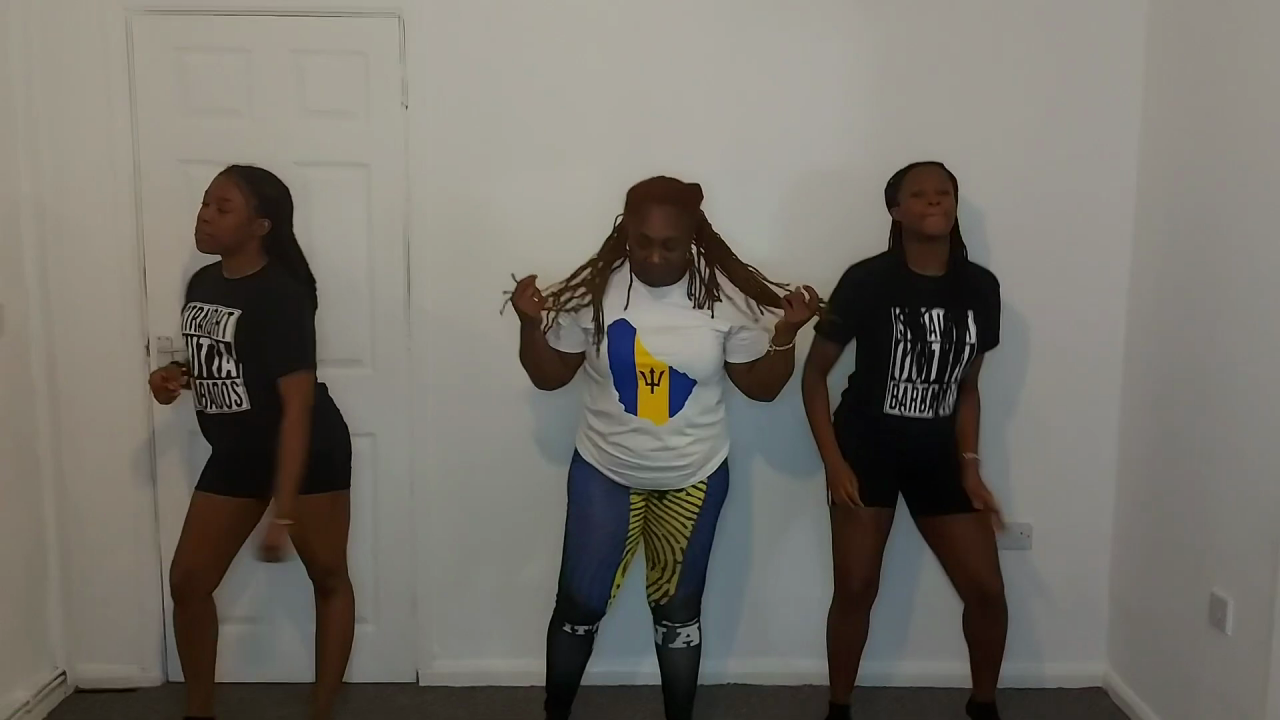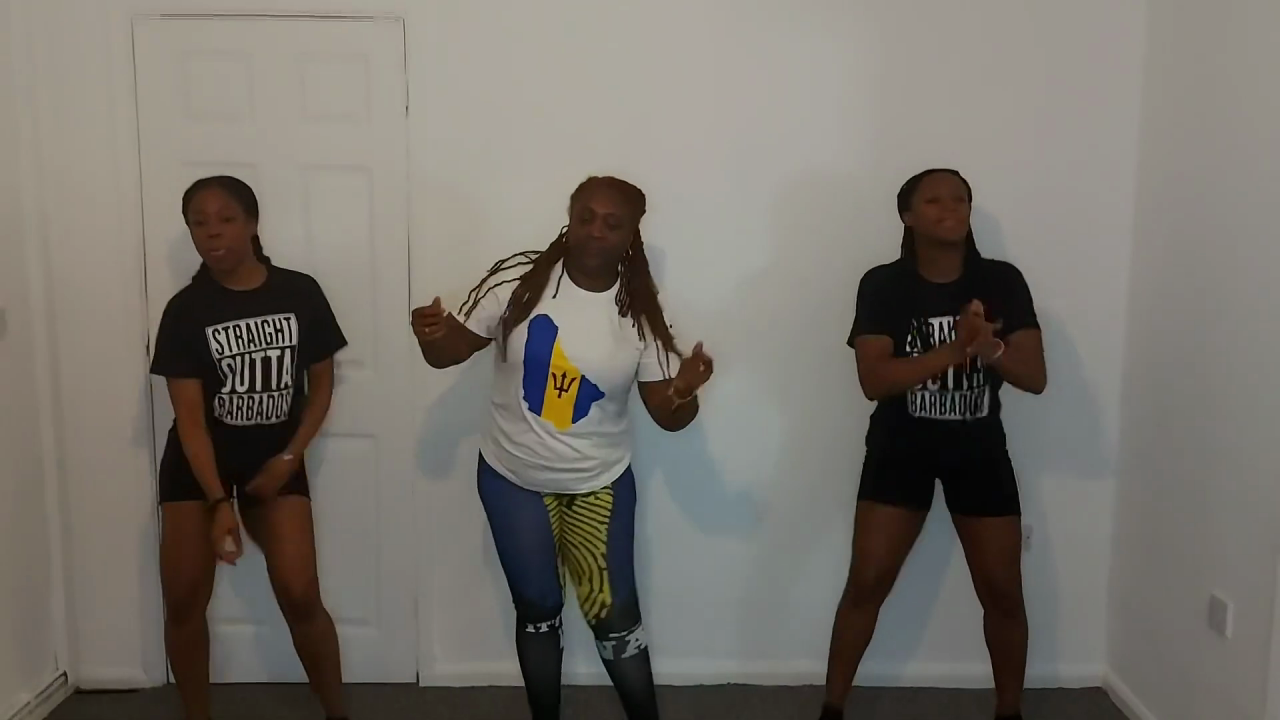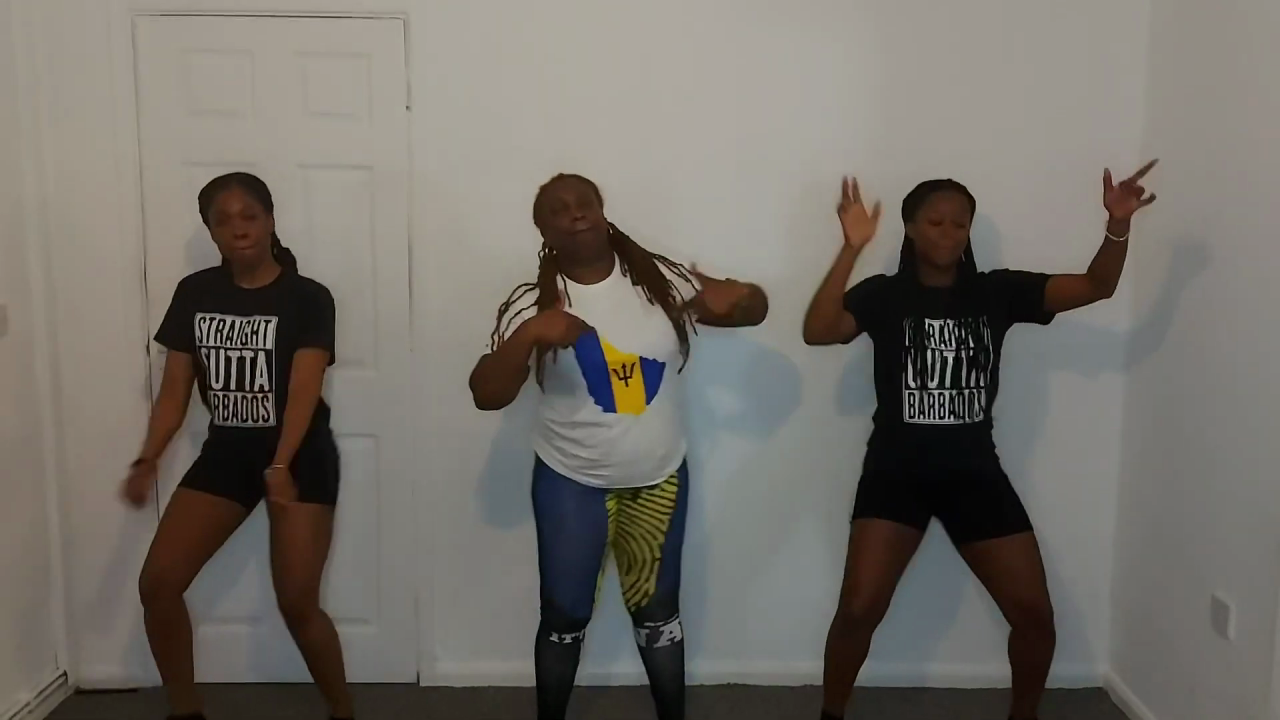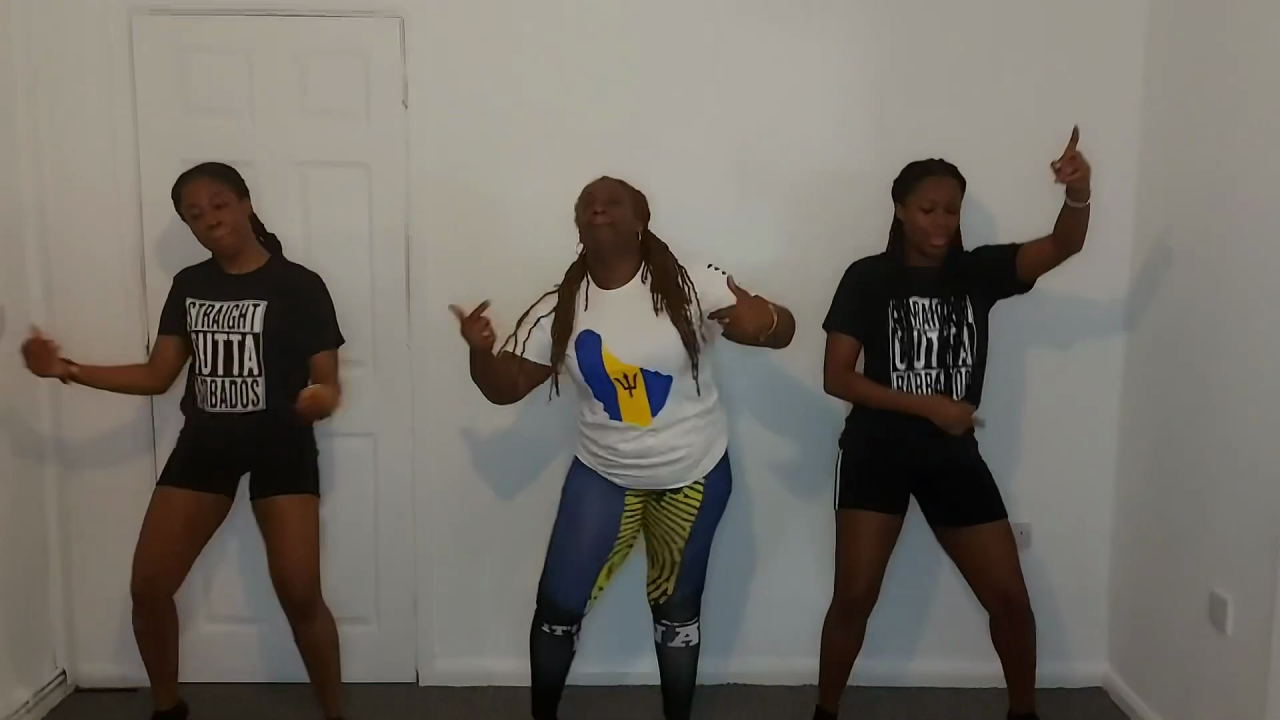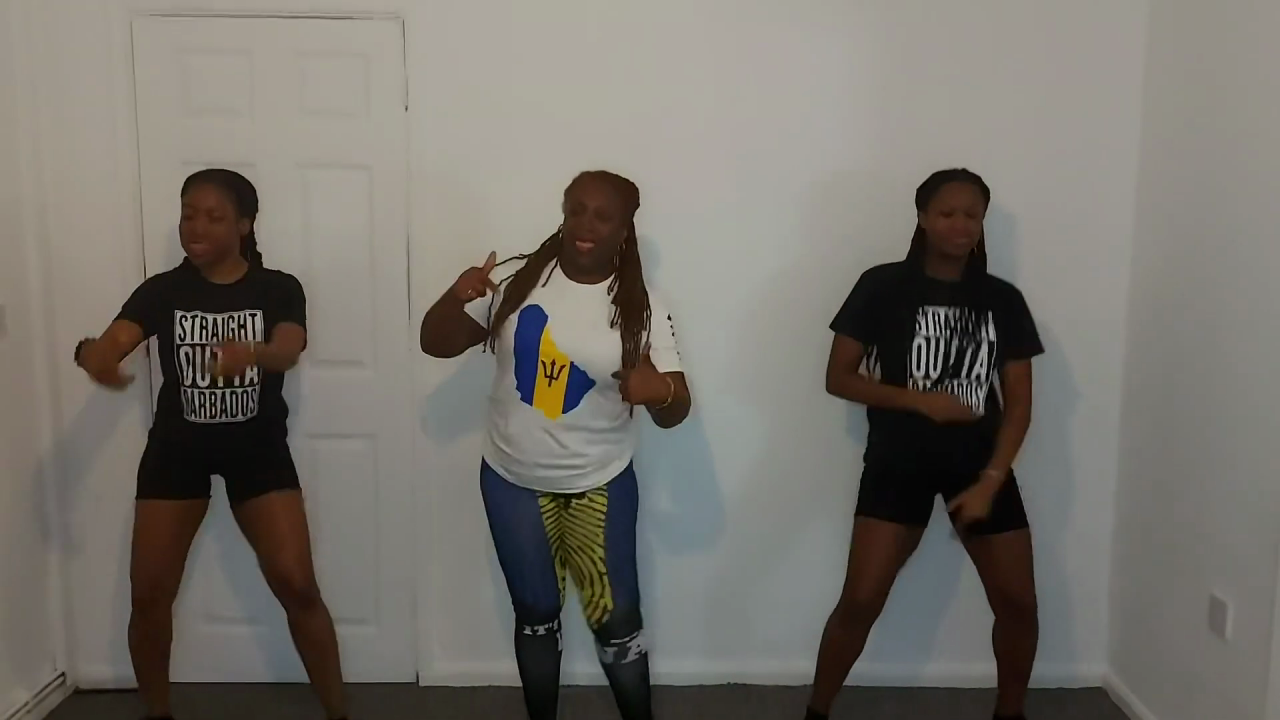
dt=0.7s
person 1, frame 1
left shoulder: (980, 286)
right shoulder: (866, 281)
left elbow: (966, 385)
right elbow: (815, 371)
left wrist: (970, 469)
right wrist: (834, 461)
left hip: (938, 455)
right hip: (866, 450)
left knee: (987, 592)
right knee: (856, 592)
person 1, frame 2
left shoulder: (1001, 281)
right shoulder: (883, 285)
left elbow: (1035, 377)
right elbow: (874, 382)
left wrist: (989, 348)
right wrist: (949, 352)
left hip: (978, 451)
right hip: (900, 448)
left knee: (1003, 593)
right knee: (866, 587)
person 1, frame 3
left shoulder: (998, 291)
right shoulder: (884, 294)
left elbow: (1097, 286)
right elbow: (818, 331)
left wrist: (1118, 225)
right wrist: (852, 248)
left hip: (975, 473)
right hip: (896, 471)
left knee: (1033, 612)
right knee: (858, 610)
person 1, frame 4
left shoulder: (980, 272)
right shoulder: (867, 279)
left elbow: (1062, 248)
right elbow: (836, 376)
left wrist: (1078, 194)
right wrist: (925, 404)
left hip: (954, 456)
right hip: (876, 453)
left knee: (1011, 601)
right knee: (854, 599)
person 1, frame 5
left shoulder: (1002, 298)
right shoulder: (883, 286)
left elbow: (1018, 398)
right elbow: (838, 377)
left wrist: (992, 479)
right wrist: (917, 399)
left hip: (978, 461)
right hip: (899, 459)
left knee: (1019, 605)
right knee: (861, 602)
person 2, frame 1
left shoulder: (281, 297)
right shoulder: (203, 283)
left elbow: (297, 405)
left wrist: (282, 512)
right wrist: (176, 377)
left hip: (307, 451)
right hip: (236, 450)
left knee: (329, 578)
right knee: (187, 582)
person 2, frame 2
left shoulder: (300, 293)
right shoulder: (185, 310)
left elbow: (321, 384)
right elbow: (189, 416)
left wrist: (289, 458)
right wrist: (218, 503)
left hip: (276, 459)
right hip: (198, 466)
left knee: (300, 597)
right knee: (182, 600)
person 2, frame 3
left shoulder: (309, 298)
right shoulder: (194, 293)
left elbow: (304, 387)
right elbow: (175, 387)
left wrist: (282, 465)
right wrist: (146, 462)
left hip: (301, 459)
right hip: (225, 453)
left knee: (297, 601)
right knee: (158, 584)
person 2, frame 4
left shoulder: (298, 285)
right shoulder: (190, 285)
left elbow: (327, 375)
right elbow: (157, 376)
left wrist: (323, 395)
right wrist: (64, 369)
left hip: (282, 448)
right hip: (203, 447)
left knee: (299, 595)
right knee: (150, 586)
person 2, frame 5
left shoulder: (279, 289)
right shoulder: (162, 291)
left elbow: (286, 353)
right elbow: (109, 346)
left wrist: (249, 353)
right wrist: (92, 353)
left hip: (258, 448)
right hip: (177, 450)
left knee: (297, 586)
right knee: (149, 593)
person 3, frame 1
left shoulder: (726, 295)
right shoulder: (591, 288)
left elbow: (762, 387)
right elbow: (549, 376)
left wrist: (786, 334)
right wrist: (531, 324)
left hip: (693, 480)
right hip: (604, 473)
left knee: (677, 608)
right knee: (579, 604)
person 3, frame 2
left shoulder: (641, 313)
right shoulder: (518, 279)
left elbow: (667, 412)
right elbow: (452, 351)
left wrist: (688, 389)
right wrist: (433, 333)
left hip: (600, 484)
right hip: (513, 479)
left knee: (616, 616)
right knee: (537, 611)
person 3, frame 3
left shoulder: (660, 278)
right shoulder: (534, 304)
left elbow: (755, 309)
right elbow: (487, 395)
left wrist: (735, 296)
right wrist: (529, 336)
left hip: (659, 477)
right hip: (571, 482)
left knee: (655, 608)
right knee: (565, 614)
person 3, frame 4
left shoulder: (690, 286)
right shoulder: (560, 308)
left elbow: (781, 330)
right elbow: (504, 387)
left wrist: (763, 318)
right wrist: (479, 348)
left hip: (692, 477)
right hip: (603, 476)
left knee: (676, 608)
right knee: (560, 605)
person 3, frame 5
left shoulder: (642, 307)
right shoulder: (515, 280)
left elbow: (675, 409)
right elbow: (438, 343)
left wrist: (660, 392)
right wrist: (455, 298)
left hip: (600, 485)
right hip: (512, 481)
left knee: (617, 618)
right knee: (536, 613)
